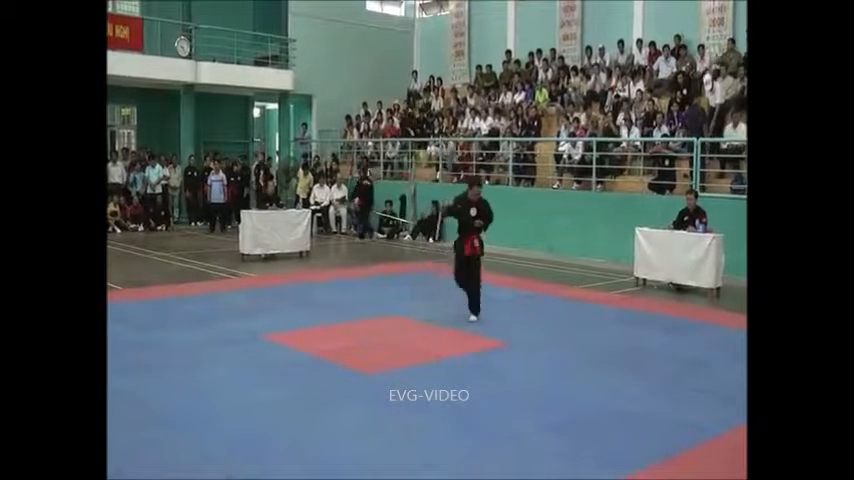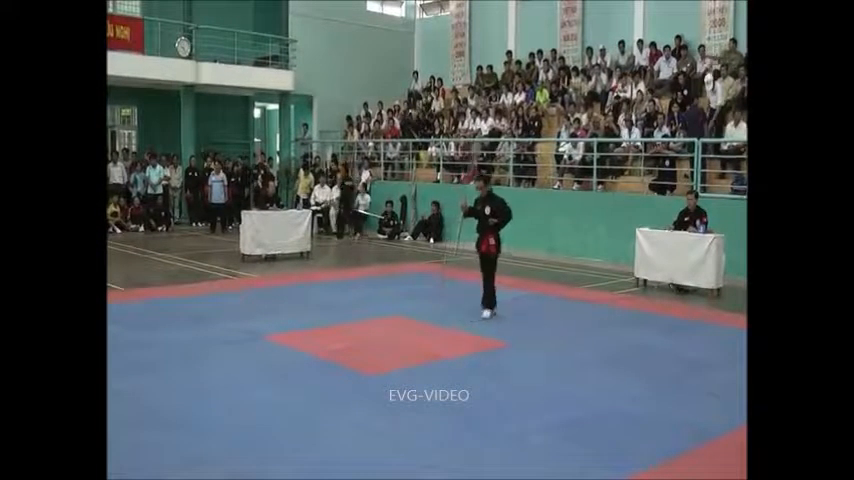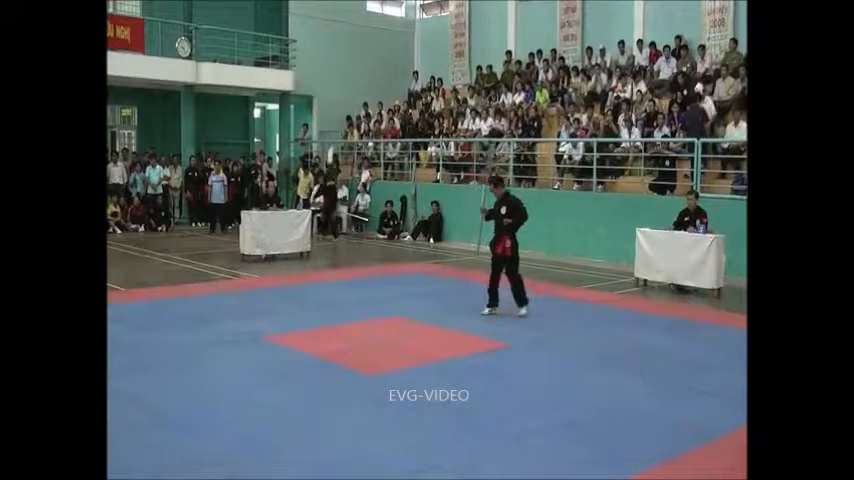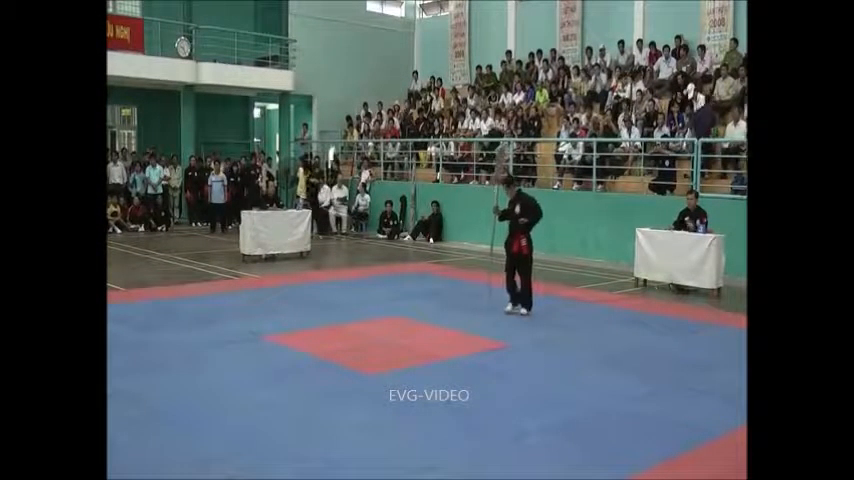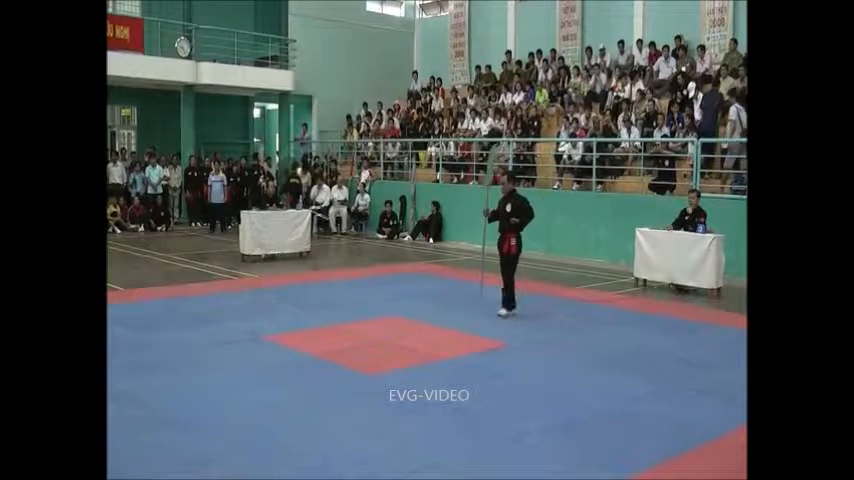
dt=0.5s
person 1, frame 1
left shoulder: (483, 203)
right shoulder: (459, 200)
left elbow: (489, 218)
right elbow: (453, 212)
left wrist: (483, 224)
right wrist: (445, 210)
left hip: (474, 242)
right hip: (461, 241)
left knee: (474, 279)
right knee: (459, 275)
left ankle: (474, 311)
right ankle: (472, 299)
person 1, frame 2
left shoulder: (497, 201)
right shoulder: (478, 201)
left elbow: (508, 215)
left wrist: (497, 222)
right wrist: (467, 211)
left hip: (492, 240)
right hip: (482, 239)
left knee: (489, 274)
right knee: (486, 274)
left ankle: (488, 306)
right ankle: (490, 305)
person 1, frame 3
left shoulder: (514, 201)
right shoulder: (498, 202)
left elbow: (524, 216)
left wrist: (512, 222)
right wrist: (487, 213)
left hip: (508, 241)
right hip: (497, 240)
left knee: (513, 274)
right knee: (494, 274)
left ankle: (522, 305)
right ankle: (491, 305)
person 1, frame 4
left shoulder: (527, 200)
right shoulder: (512, 201)
left elbow: (538, 213)
left wrist: (527, 221)
right wrist: (500, 213)
left hip: (523, 240)
right hip: (512, 239)
left knee: (525, 274)
right knee: (510, 272)
left ankle: (526, 306)
right ankle: (514, 302)
person 1, frame 5
left shoulder: (519, 200)
right shoulder: (503, 200)
left elbow: (530, 214)
left wrist: (519, 222)
right wrist: (490, 215)
left hip: (513, 239)
right hip: (503, 238)
left knee: (508, 274)
right knee: (505, 273)
left ankle: (508, 307)
right ankle: (509, 306)
